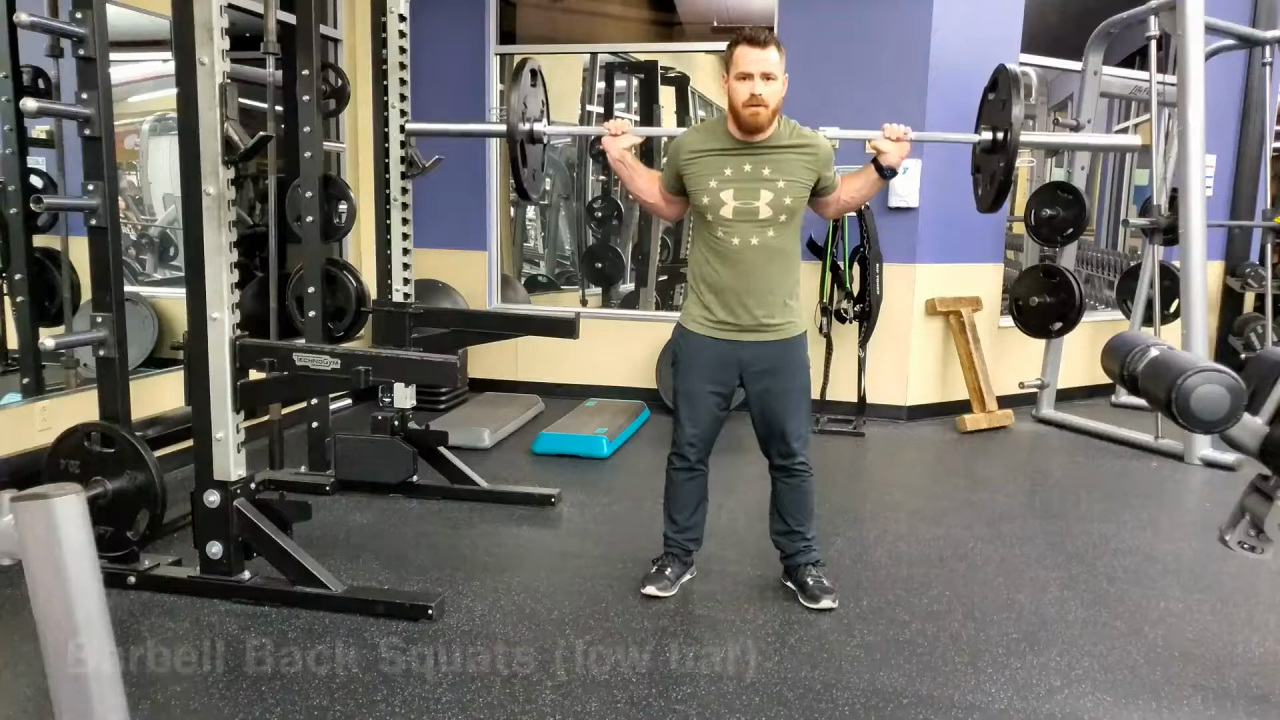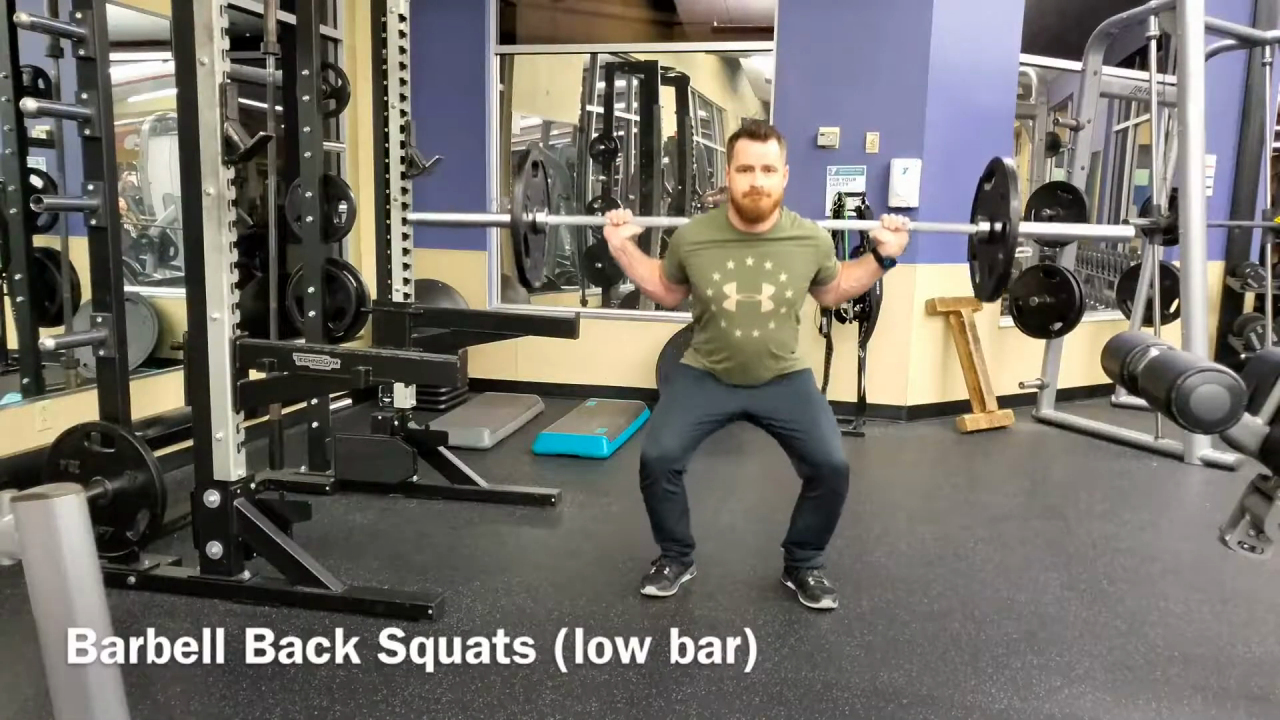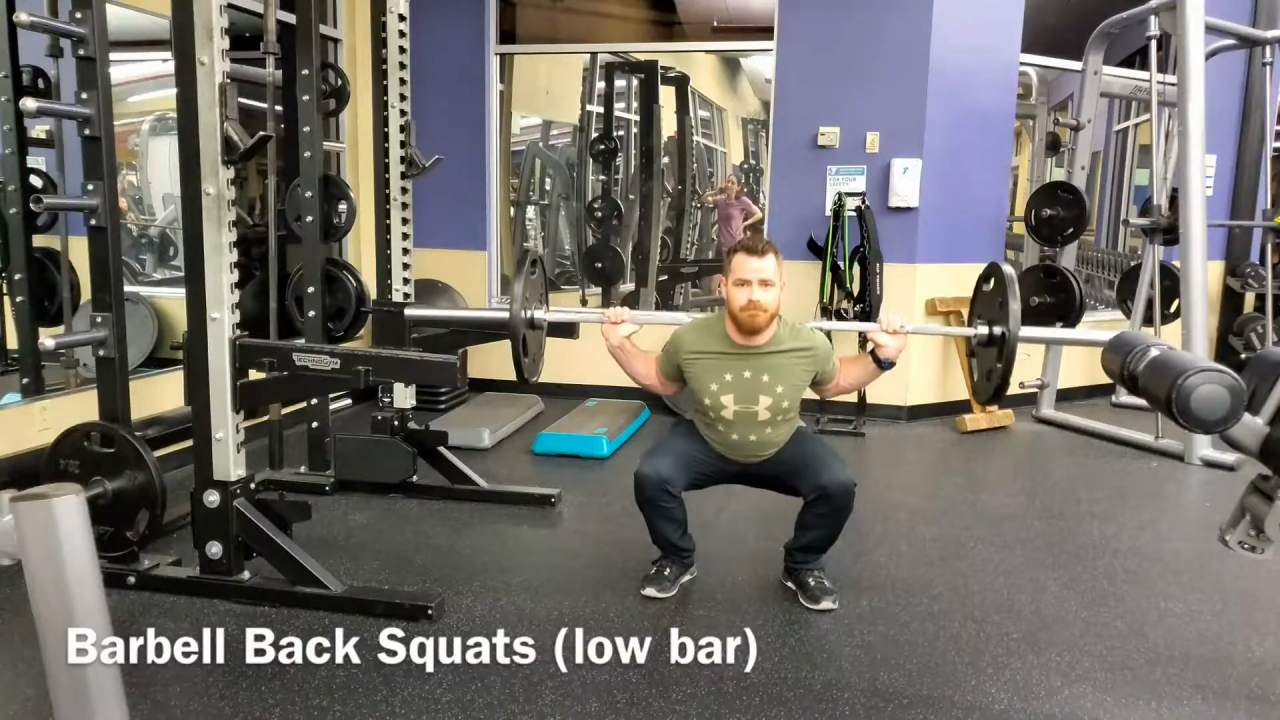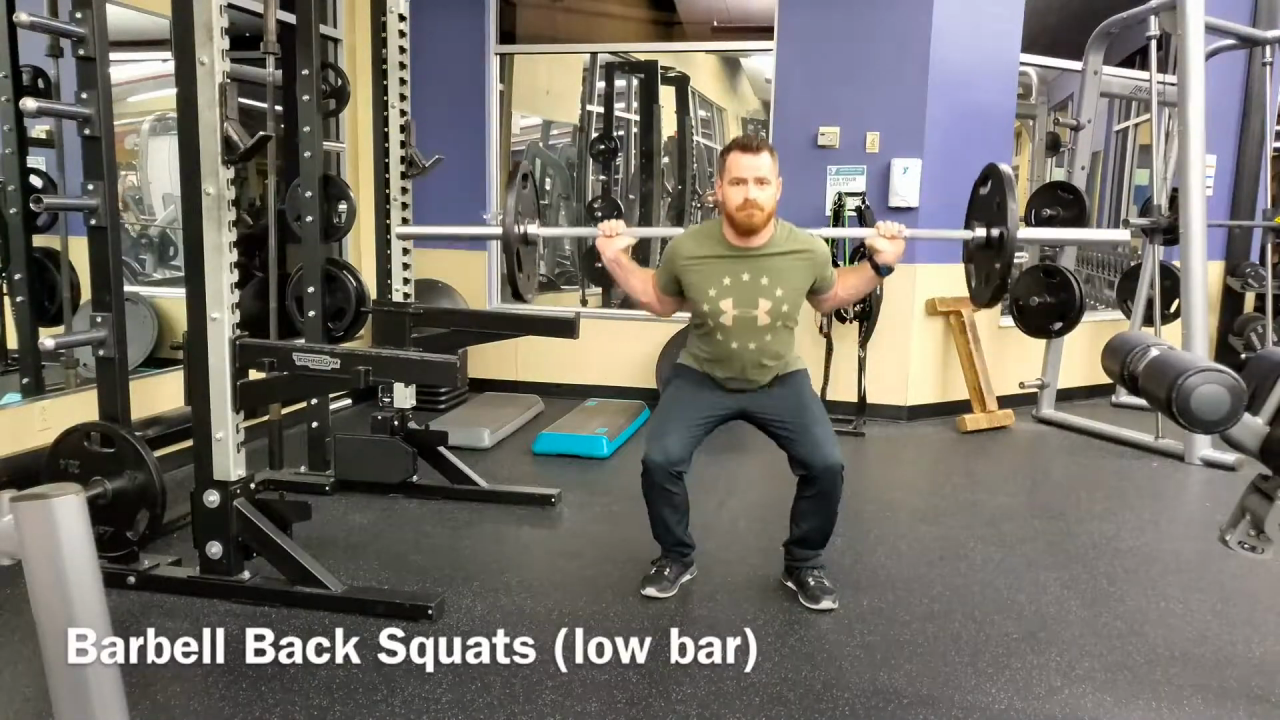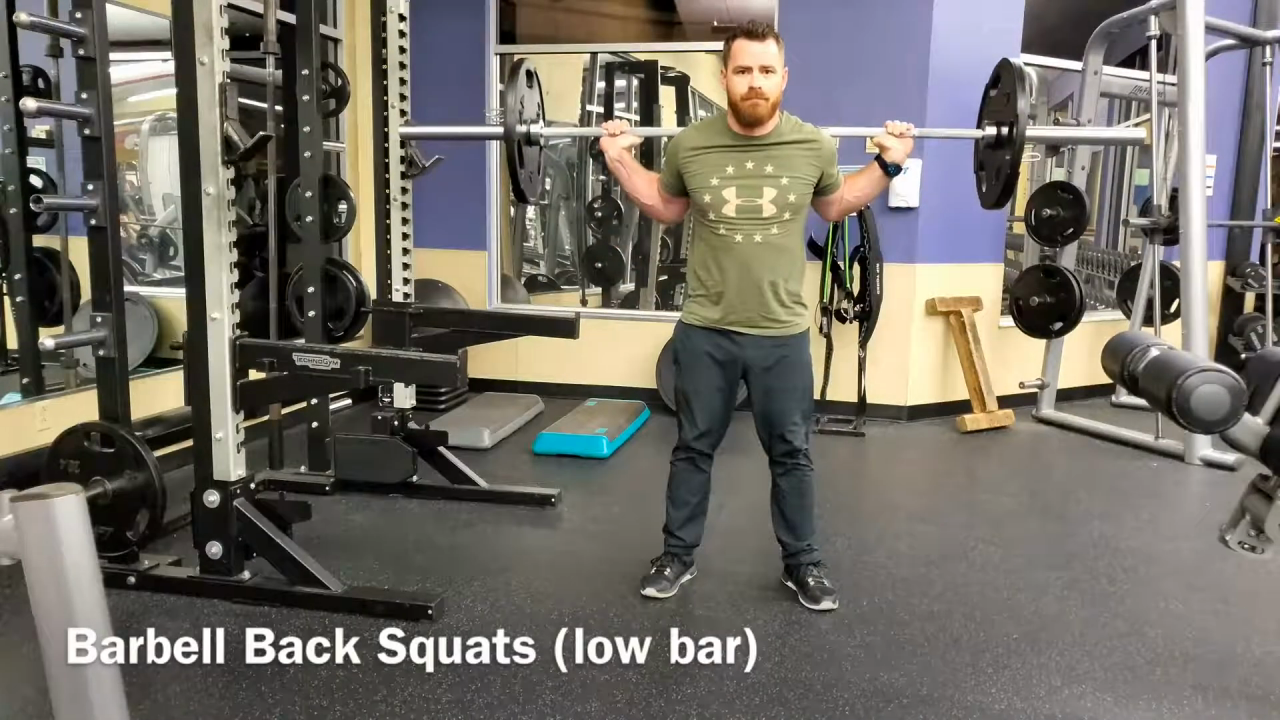
dt=1s
person 1, frame 1
left shoulder: (811, 150)
right shoulder: (689, 148)
left elbow: (832, 204)
right elbow: (668, 205)
left wrist: (882, 168)
right wrist: (623, 161)
left hip: (780, 337)
right hip: (704, 334)
left knee: (791, 458)
right knee: (688, 452)
left ankle: (801, 562)
right ankle: (677, 555)
person 1, frame 2
left shoulder: (812, 240)
right shoulder: (692, 237)
left elbow: (832, 291)
right elbow: (669, 292)
left wrist: (882, 258)
right wrist: (624, 249)
left hip: (783, 378)
right hip: (706, 374)
left knee: (831, 466)
right knee: (658, 459)
left ankle: (803, 564)
right ankle: (675, 558)
person 1, frame 3
left shoulder: (810, 345)
right shoulder: (690, 341)
left elbow: (833, 384)
right elbow: (662, 382)
left wrist: (880, 359)
right wrist: (619, 345)
left hip: (782, 448)
right hip: (705, 444)
left knee: (838, 485)
right knee: (651, 477)
left ankle: (803, 566)
right ankle: (676, 559)
person 1, frame 4
left shoulder: (808, 251)
right shoulder: (685, 250)
left elbow: (830, 298)
right elbow: (662, 302)
left wrist: (879, 265)
right wrist: (616, 260)
left hip: (779, 379)
right hip: (702, 377)
left knee: (826, 465)
right knee: (660, 461)
left ankle: (803, 565)
right ankle: (676, 558)
person 1, frame 5
left shoulder: (814, 146)
right shoulder: (688, 146)
left elbow: (834, 205)
right elbow: (667, 208)
left wrist: (887, 165)
right wrist: (620, 163)
left hip: (782, 333)
right hip: (705, 330)
left knee: (790, 452)
right knee: (693, 447)
left ankle: (801, 562)
right ankle: (677, 555)
